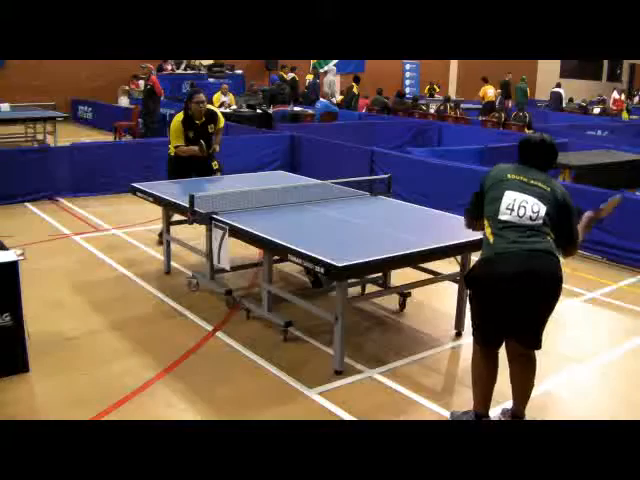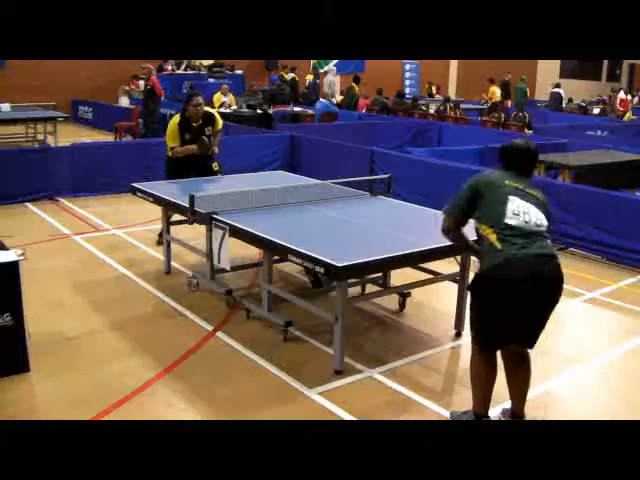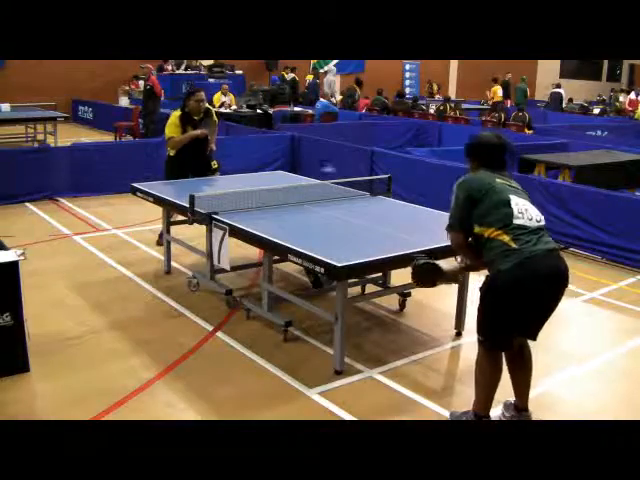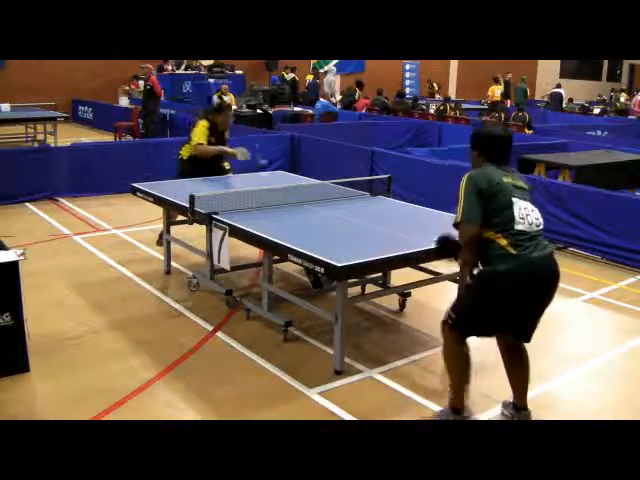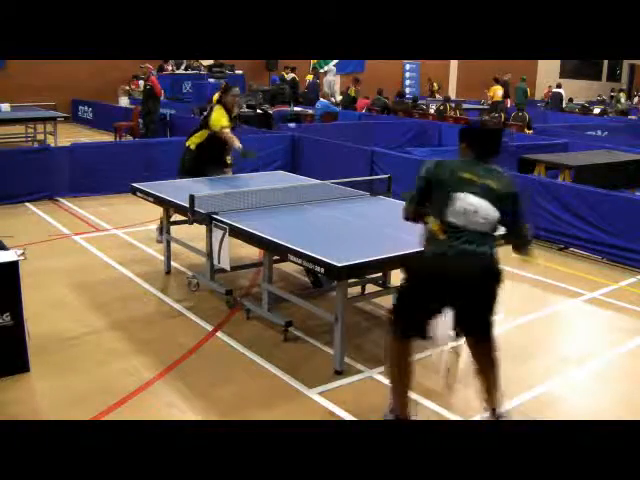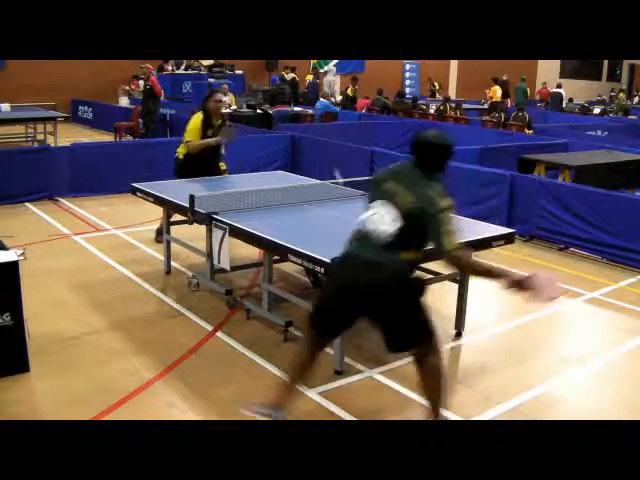
dt=0.3s
person 1, frame 1
left shoulder: (496, 174)
right shoulder: (558, 192)
left elbow: (471, 222)
right elbow: (570, 249)
right wrist: (588, 219)
left hip: (497, 267)
right hip: (544, 270)
left knee: (485, 345)
right knee: (521, 345)
left ankle: (479, 415)
right ankle: (516, 414)
person 1, frame 2
left shoulder: (483, 181)
right shoulder: (536, 195)
left elbow: (449, 228)
left wrist: (472, 249)
left hip: (507, 275)
right hip: (548, 272)
left knee: (483, 344)
right knee: (518, 345)
left ankle: (476, 415)
right ankle: (515, 415)
person 1, frame 3
left shoulder: (469, 183)
right shoulder: (513, 187)
left elbow: (458, 241)
left wrist: (479, 261)
right wrist: (458, 270)
left hip: (519, 273)
right hip: (555, 268)
left knee: (490, 344)
right knee: (517, 339)
left ankle: (479, 415)
right ankle: (520, 410)
person 1, frame 4
left shoulder: (476, 179)
right shoulder: (517, 182)
left elbow: (469, 234)
left wrist: (467, 266)
right wrist: (474, 262)
left hip: (509, 274)
right hip: (547, 271)
left knee: (454, 330)
right knee: (509, 337)
left ankle: (456, 411)
right ankle: (519, 408)
person 1, frame 5
left shoulder: (438, 167)
right shoulder: (508, 184)
left elbow: (410, 213)
right elbow: (521, 243)
left hip: (437, 265)
right hip: (481, 268)
left knee: (400, 334)
right knee: (479, 339)
left ankle: (399, 414)
right ankle: (494, 411)
person 1, frame 6
left shoulder: (386, 175)
right shoulder: (437, 201)
right elbow: (458, 258)
right wrist: (505, 275)
left hip: (347, 270)
right hip: (388, 279)
left knee: (315, 340)
right knee: (425, 347)
left ankle: (274, 406)
right ankle: (435, 418)
person 2, frame 1
left shoulder: (213, 113)
right shoulder: (179, 121)
left elbow: (219, 127)
right elbow: (178, 149)
left wrist: (216, 144)
right wrist: (193, 150)
left hip: (205, 155)
right hip: (181, 158)
person 2, frame 2
left shoulder: (211, 115)
right shoulder: (176, 123)
left elbow: (218, 128)
right elbow: (173, 151)
left wrist: (215, 145)
right wrist: (189, 149)
left hip: (204, 157)
right hip: (180, 160)
right ankle: (164, 232)
person 2, frame 3
left shoulder: (208, 111)
right shoulder: (177, 117)
left elbow: (214, 126)
right elbow: (172, 144)
left wrist: (212, 142)
right wrist: (193, 133)
left hip: (203, 156)
right hip: (179, 159)
right ankle: (164, 232)
person 2, frame 4
left shoulder: (224, 125)
right shoulder: (203, 127)
right elbow: (200, 150)
left wrist: (224, 151)
right wrist: (224, 149)
left hip: (213, 161)
right hip: (191, 162)
person 2, frame 5
left shoulder: (231, 110)
right shoulder: (218, 111)
right elbow: (224, 132)
left wrist: (231, 143)
right wrist: (235, 143)
left hip: (217, 152)
right hip: (196, 152)
right ankle: (163, 224)
person 2, frame 6
left shoulder: (222, 118)
right shoulder: (198, 120)
right elbow: (191, 147)
left wrist: (220, 144)
right wrist: (213, 141)
left hip: (210, 159)
right hip: (188, 160)
right ankle: (161, 229)
